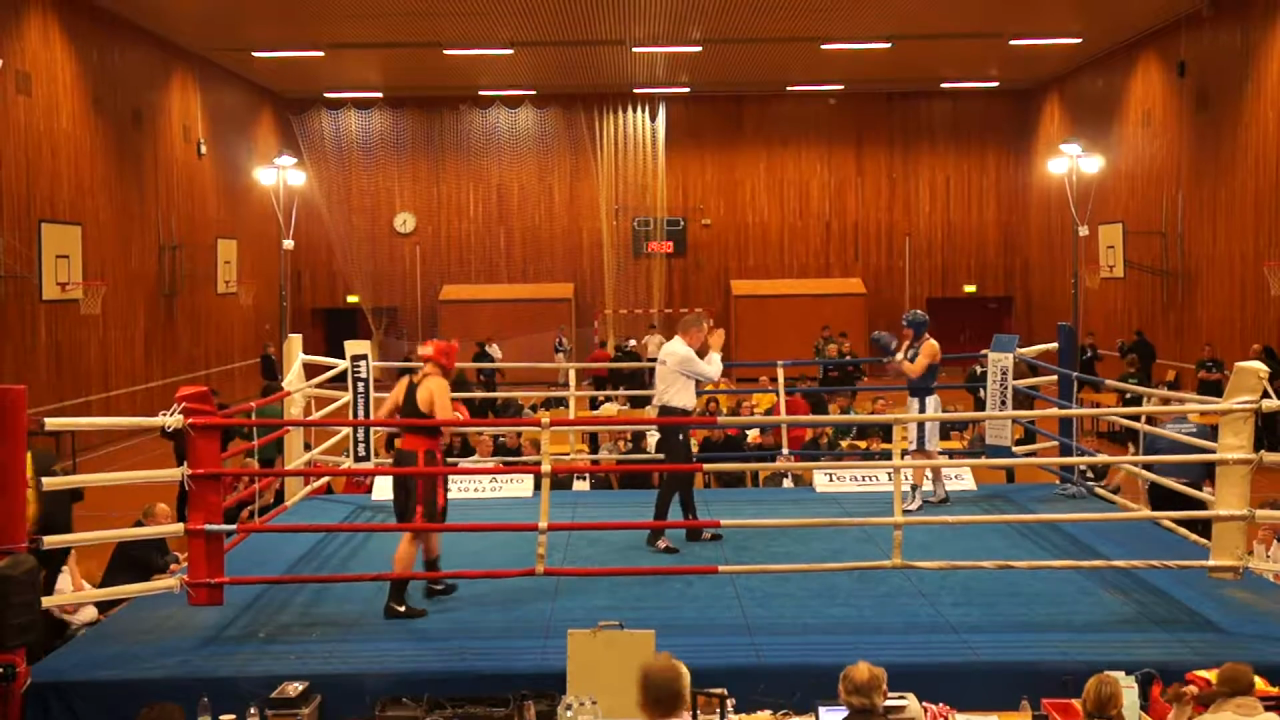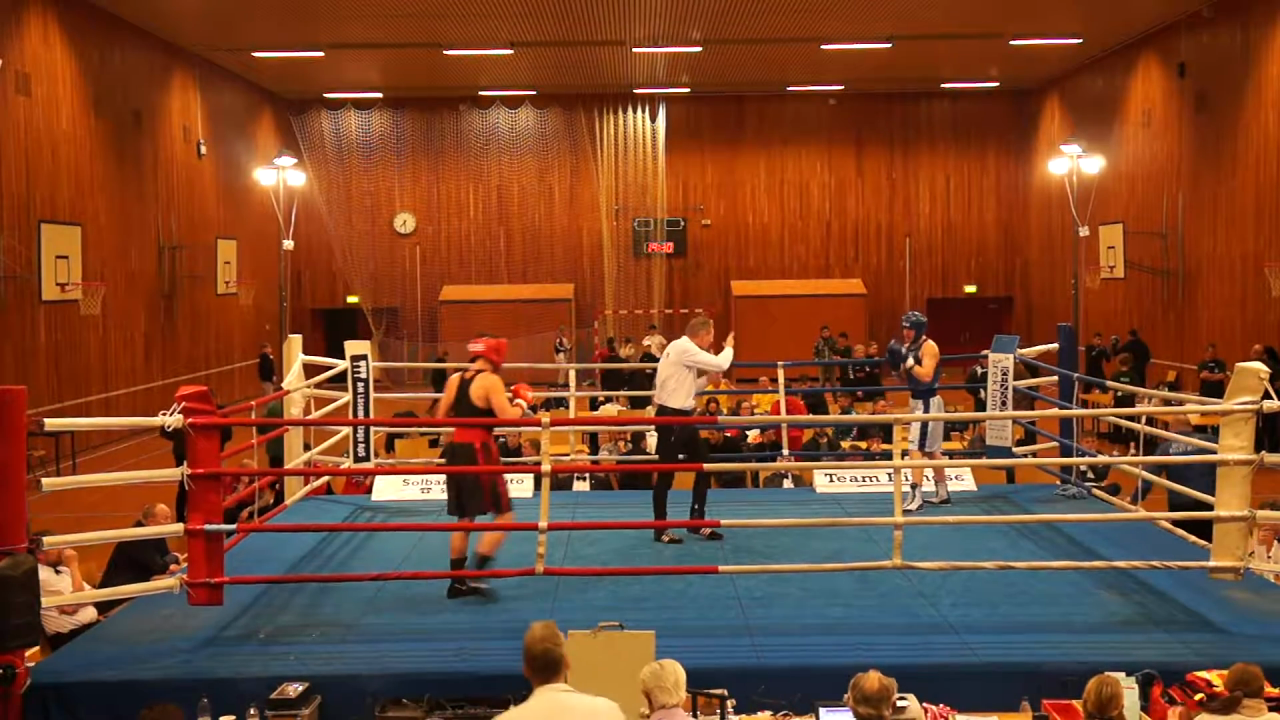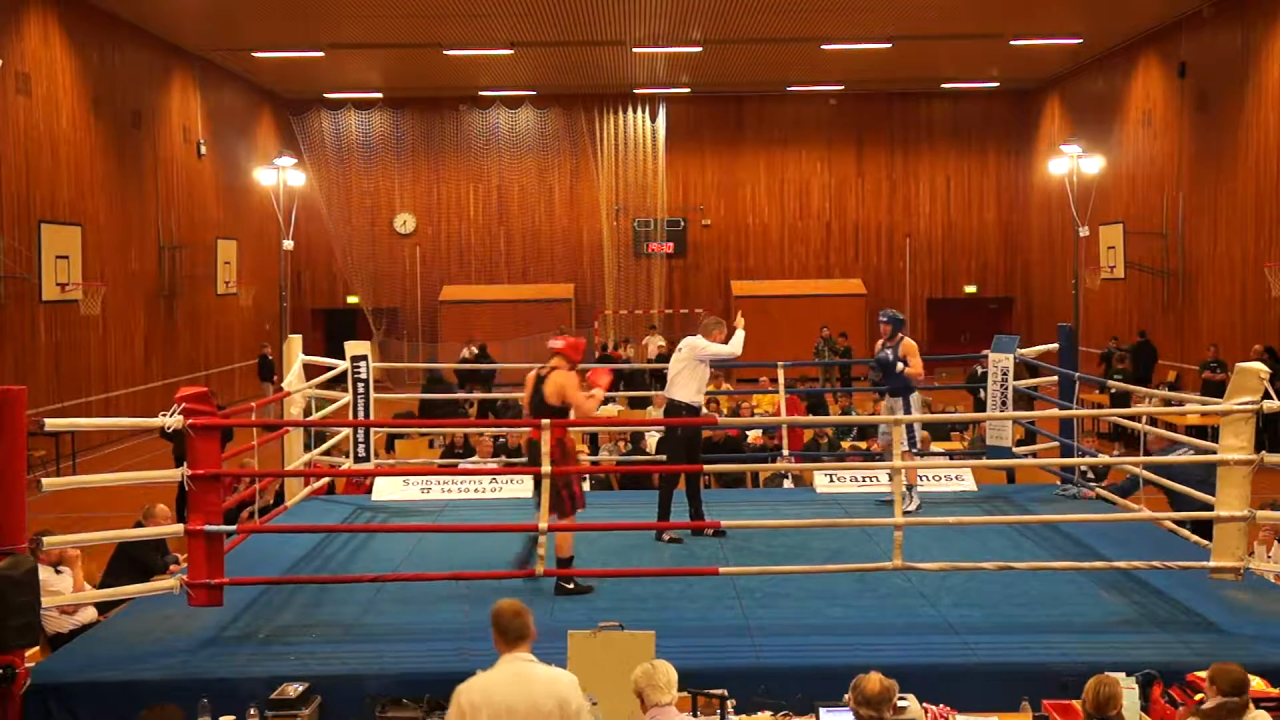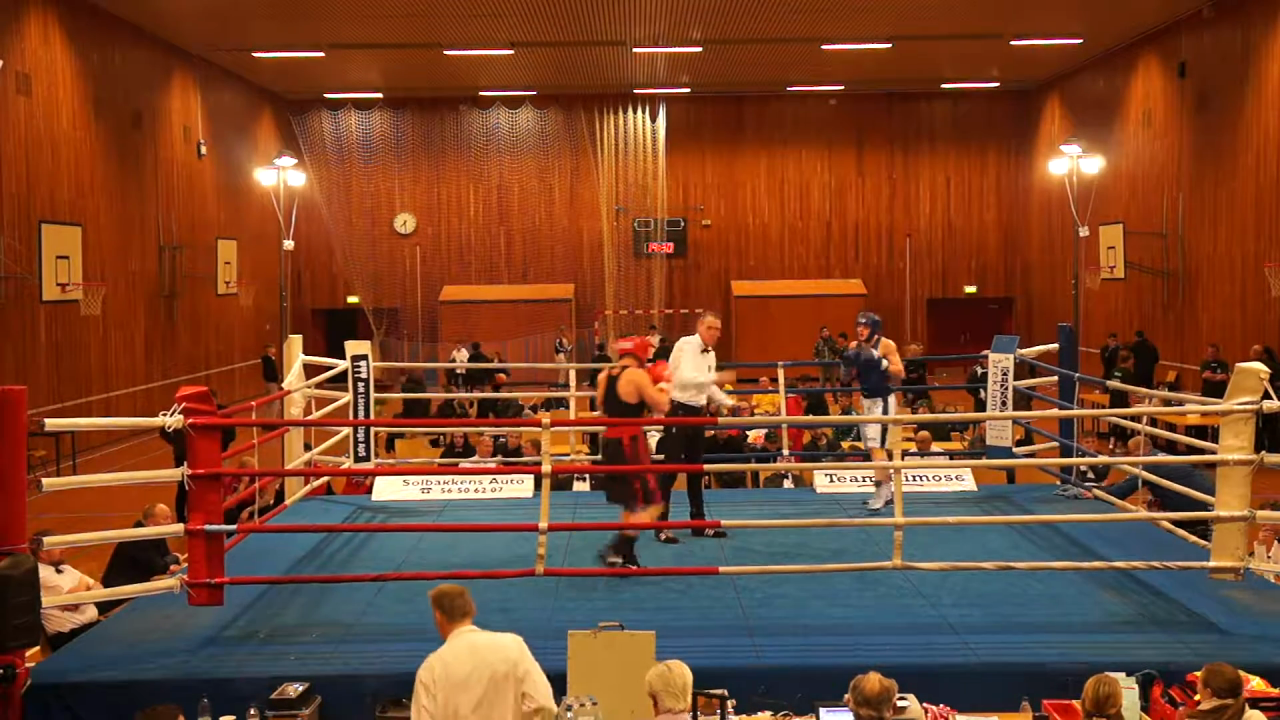
dt=0.5s
person 1, frame 1
left shoulder: (405, 382)
right shoulder: (438, 385)
left elbow: (381, 417)
right elbow: (447, 426)
right wrist: (457, 417)
left hip: (404, 454)
right hip: (425, 459)
left knee: (429, 520)
right knee: (416, 530)
left ankle: (435, 582)
right ankle: (395, 601)
person 1, frame 2
left shoulder: (455, 380)
right shoulder: (491, 381)
left elbow: (441, 417)
right elbow: (508, 417)
right wrist: (522, 401)
left hip: (455, 448)
right hip: (479, 449)
left knee: (464, 518)
right knee: (503, 515)
left ankle: (458, 581)
right ankle: (477, 574)
person 1, frame 3
left shoulder: (532, 376)
right shoulder: (565, 378)
right elbow: (586, 414)
right wrist: (599, 388)
left hip: (535, 443)
right hip: (557, 446)
left knee: (555, 509)
right knee: (567, 514)
left ankle: (529, 551)
right ankle: (565, 582)
person 1, frame 4
left shoulder: (604, 376)
right shoulder: (637, 375)
right elbow: (661, 407)
left hip: (610, 442)
right hip: (630, 443)
left knee: (631, 504)
right knee: (652, 504)
left ankle: (627, 560)
right ankle: (615, 549)
person 2, frame 1
left shoulder: (672, 349)
right shoulder: (683, 353)
left elbow: (700, 373)
right elbow: (712, 375)
left wrist: (712, 350)
right wrist: (715, 351)
left hip: (674, 416)
right hip: (673, 417)
left knee: (686, 474)
right knee: (674, 475)
left ankle: (693, 529)
right ankle: (656, 533)
person 2, frame 2
left shoulder: (683, 350)
right shoulder: (683, 348)
right elbow: (720, 364)
left wrist: (707, 378)
right wrist: (729, 347)
left hip: (681, 416)
right hip: (670, 417)
left knee: (702, 464)
right knee: (666, 474)
left ankle: (697, 520)
right ankle: (660, 529)
person 2, frame 3
left shoulder: (697, 349)
right shoulder: (694, 345)
right elbow: (734, 351)
left wrist: (705, 413)
right wrist: (740, 328)
left hip: (690, 413)
right hip: (679, 413)
left knee: (694, 469)
right knee: (673, 469)
left ankle: (698, 523)
right ankle: (662, 527)
person 2, frame 4
left shoulder: (708, 353)
right shoulder: (686, 346)
right elbow: (684, 380)
left wrist: (729, 403)
right wrist: (717, 378)
left hip: (696, 414)
right hip: (679, 412)
left ankle: (698, 523)
person 3, frame 1
left shoulder: (930, 346)
right shoulder: (908, 343)
left elbow: (914, 373)
right elbow: (899, 369)
left wrist: (897, 353)
left hip: (925, 400)
right hip: (914, 399)
left knee: (918, 448)
right knee: (927, 448)
left ankle: (916, 497)
right ankle: (940, 492)
person 3, frame 2
left shoulder: (929, 347)
right shoulder: (907, 347)
left elbow: (926, 376)
right elbow: (906, 379)
left wrist: (906, 360)
right wrist: (895, 365)
left hip: (927, 402)
right hip: (916, 400)
left knee: (916, 448)
right knee: (931, 449)
left ankle: (916, 497)
right ankle: (942, 494)
person 3, frame 3
left shoulder: (908, 345)
right shoulder: (880, 344)
left elbow: (919, 374)
left wrist: (896, 366)
right wrist: (877, 369)
left hip: (906, 399)
right hip: (890, 397)
left knee: (905, 449)
right knee: (885, 444)
left ankle: (912, 497)
person 3, frame 4
left shoulder: (886, 344)
right shoulder: (855, 346)
left elbow: (899, 373)
right elbow: (848, 376)
left wrist: (880, 361)
right wrist: (848, 364)
left hip: (883, 400)
right hip: (866, 399)
left knee: (876, 446)
right knee: (875, 447)
left ankle: (881, 491)
right ankle: (886, 492)
